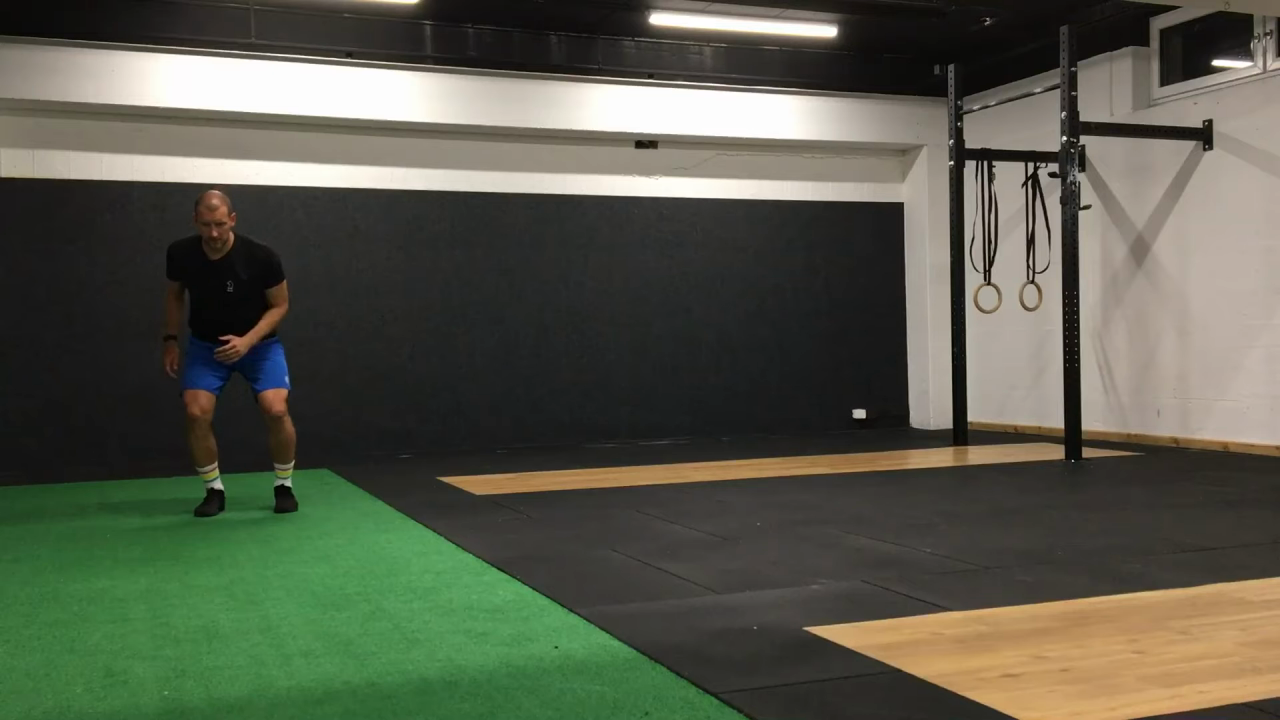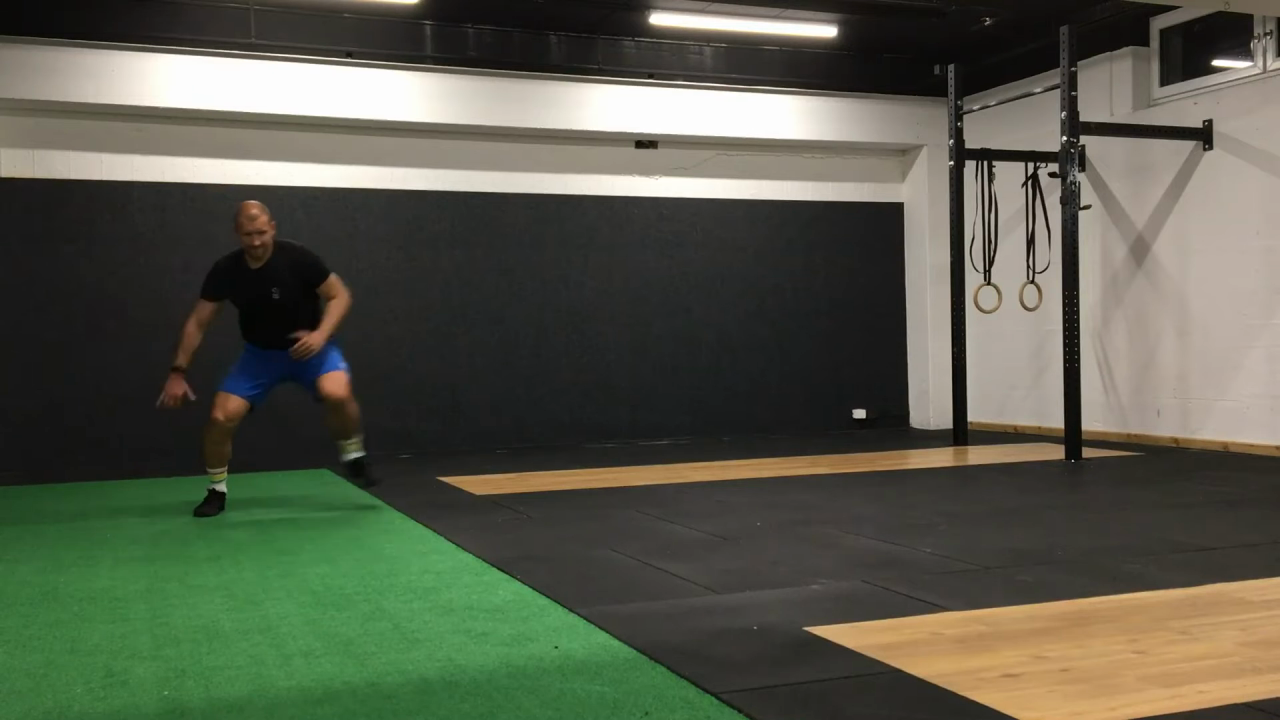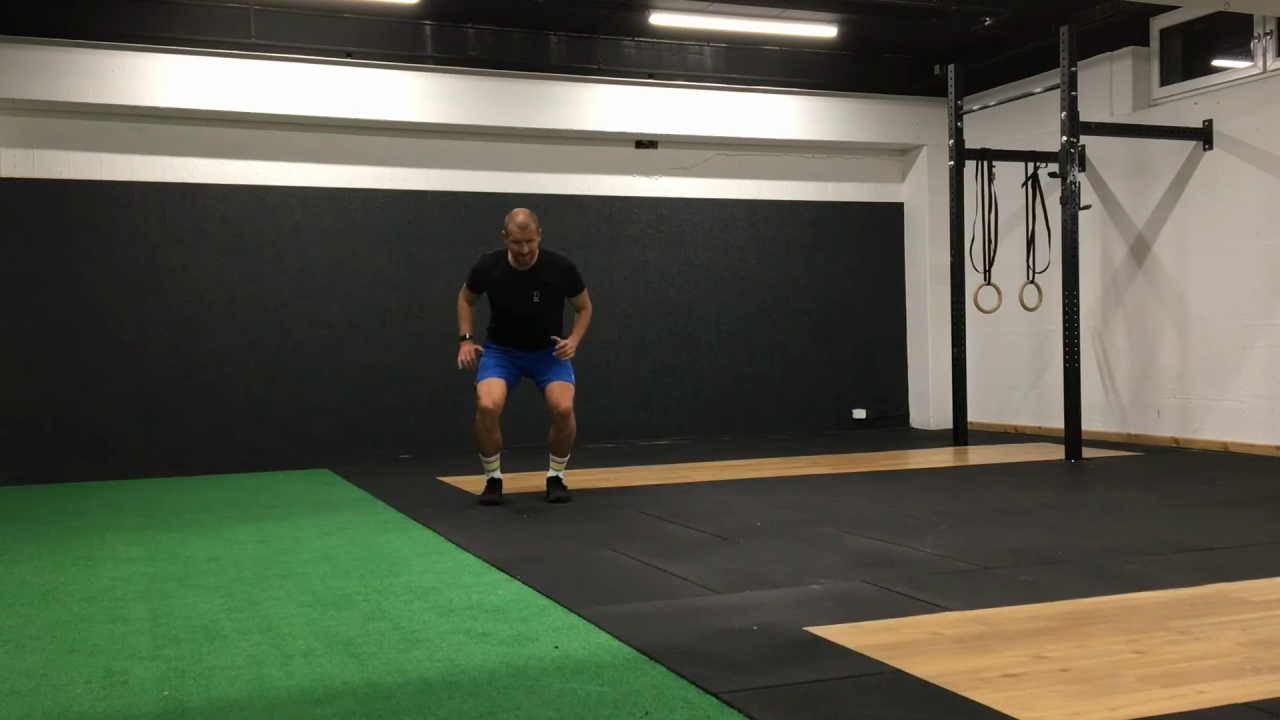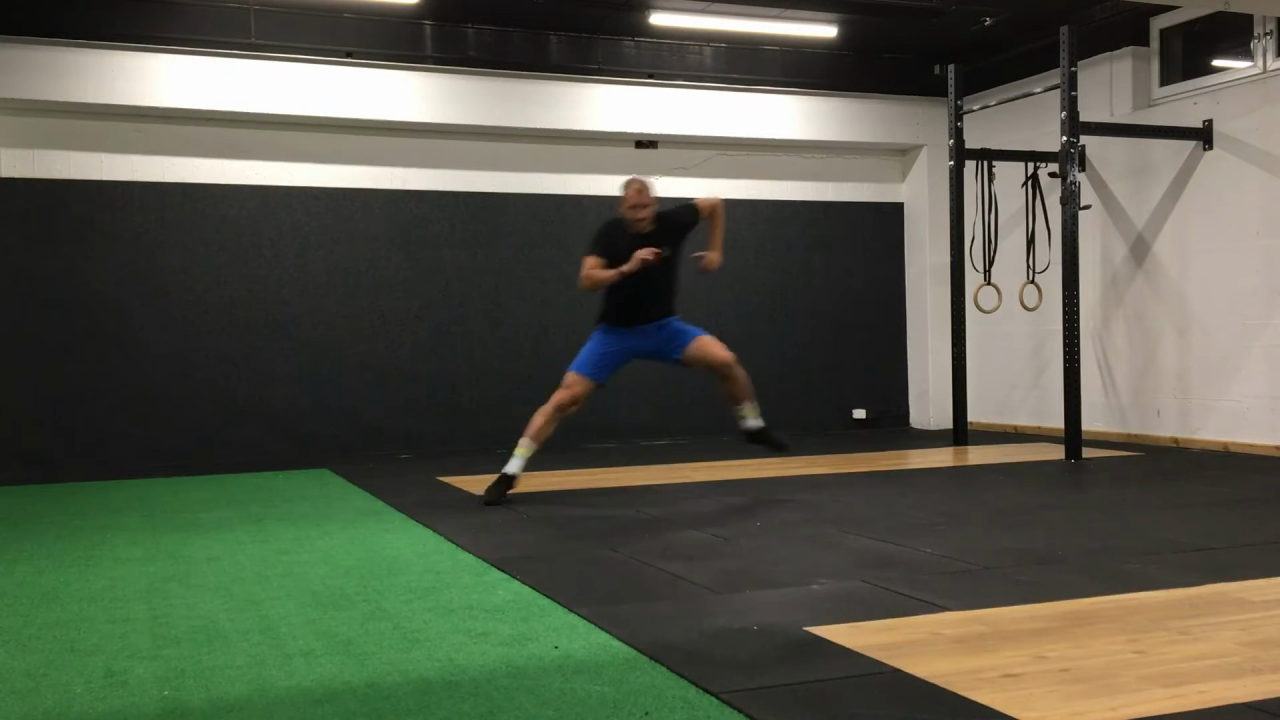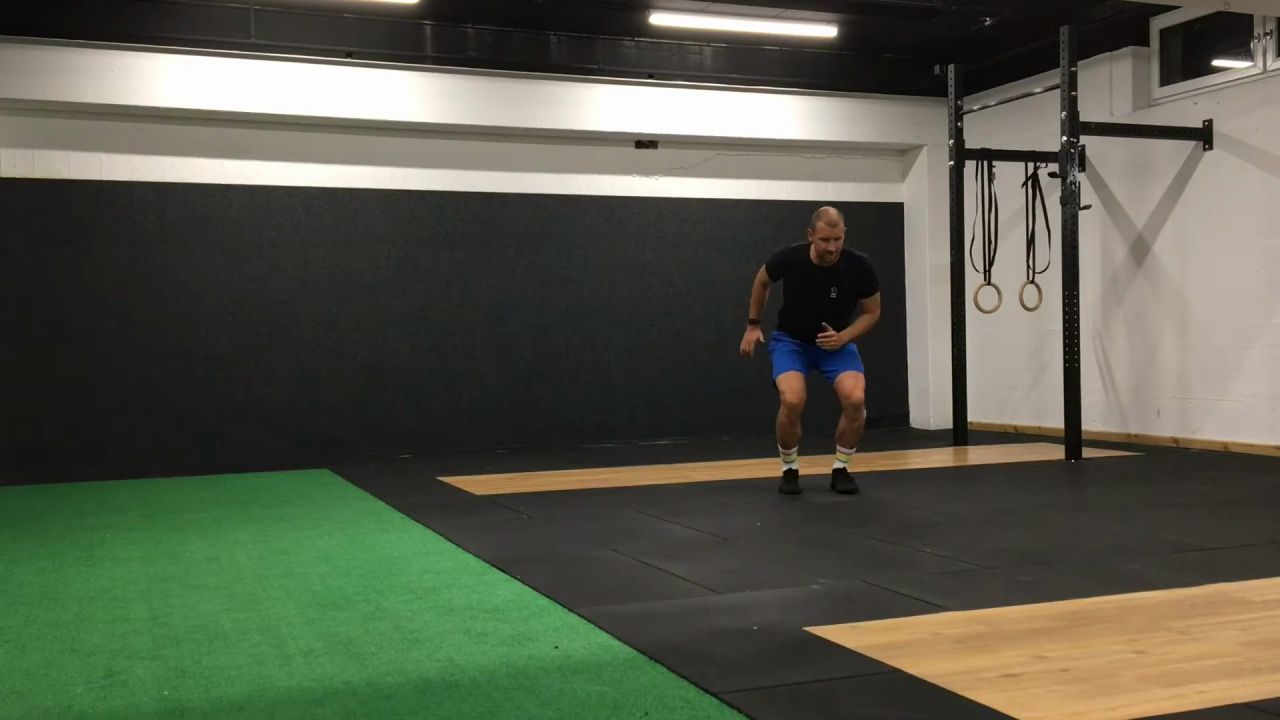
dt=1s
person 1, frame 1
left shoulder: (261, 256)
right shoulder: (179, 254)
left elbow: (279, 305)
right elbow: (174, 295)
left wrist: (247, 341)
right wrist: (170, 341)
left hip: (259, 343)
right hip: (205, 344)
left knee: (276, 410)
right knee: (196, 413)
left ankle: (284, 486)
right ankle: (214, 490)
person 1, frame 2
left shoulder: (297, 258)
right shoulder: (223, 271)
left elbow: (340, 295)
right elbow: (197, 323)
left wrist: (321, 334)
right wrist: (178, 373)
left hip: (308, 348)
right hip: (259, 352)
left knee: (337, 394)
right knee: (222, 418)
left ankle: (353, 457)
right ankle: (217, 490)
person 1, frame 3
left shoulder: (562, 268)
right shoulder: (488, 266)
left elbow: (584, 308)
right elbow: (466, 299)
left wrist: (573, 340)
right wrist: (466, 339)
left hip: (549, 350)
right hip: (500, 349)
left knee: (563, 408)
right knee: (487, 406)
left ankle: (556, 477)
right ankle: (492, 479)
person 1, frame 4
left shoulder: (672, 221)
right shoulder: (609, 232)
left elbow: (714, 205)
right elbow: (587, 279)
left wrist: (715, 250)
right wrist: (627, 268)
left hip: (662, 325)
right hip: (615, 331)
left knee: (725, 362)
right knee: (566, 399)
left ankle: (752, 425)
right ankle: (511, 473)
person 1, frame 5
left shoulder: (860, 266)
right shoulder: (789, 258)
left elbow: (872, 312)
right elbow: (762, 282)
left wrist: (842, 338)
right wrist: (753, 326)
left hip: (839, 342)
right hip: (791, 340)
left knee: (854, 399)
right knee: (792, 401)
left ankle: (840, 469)
right ankle: (789, 469)
